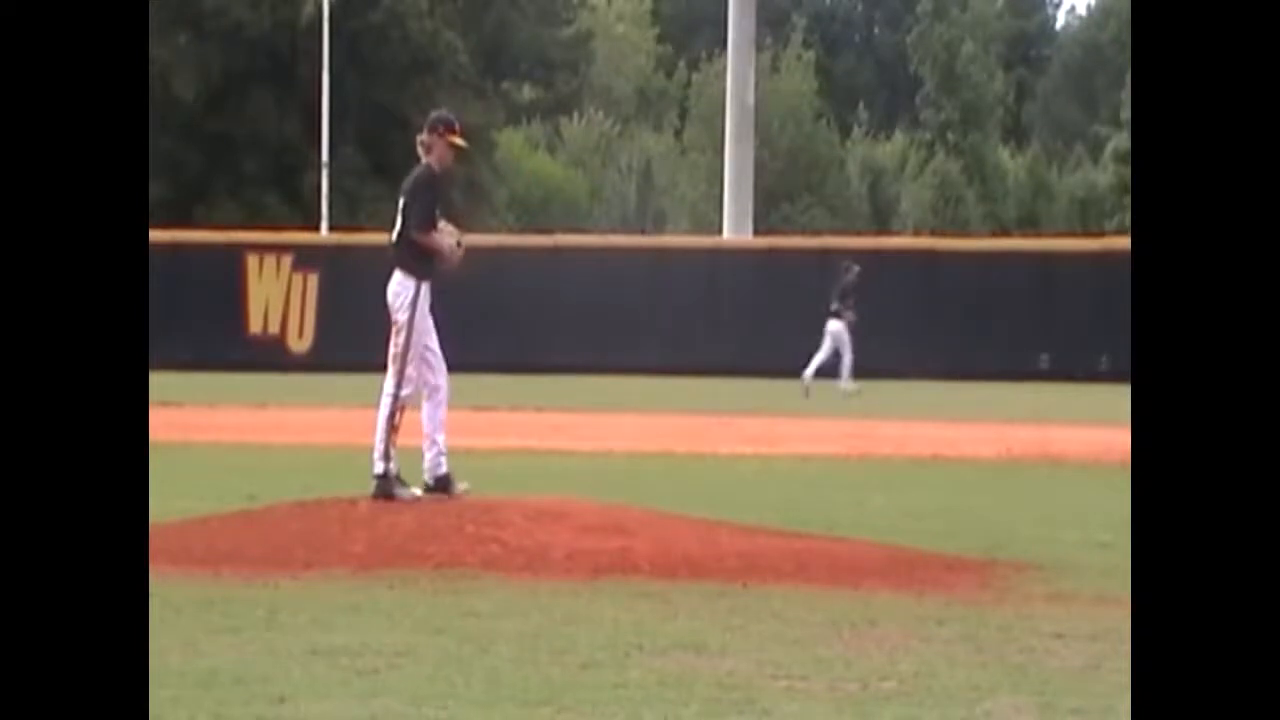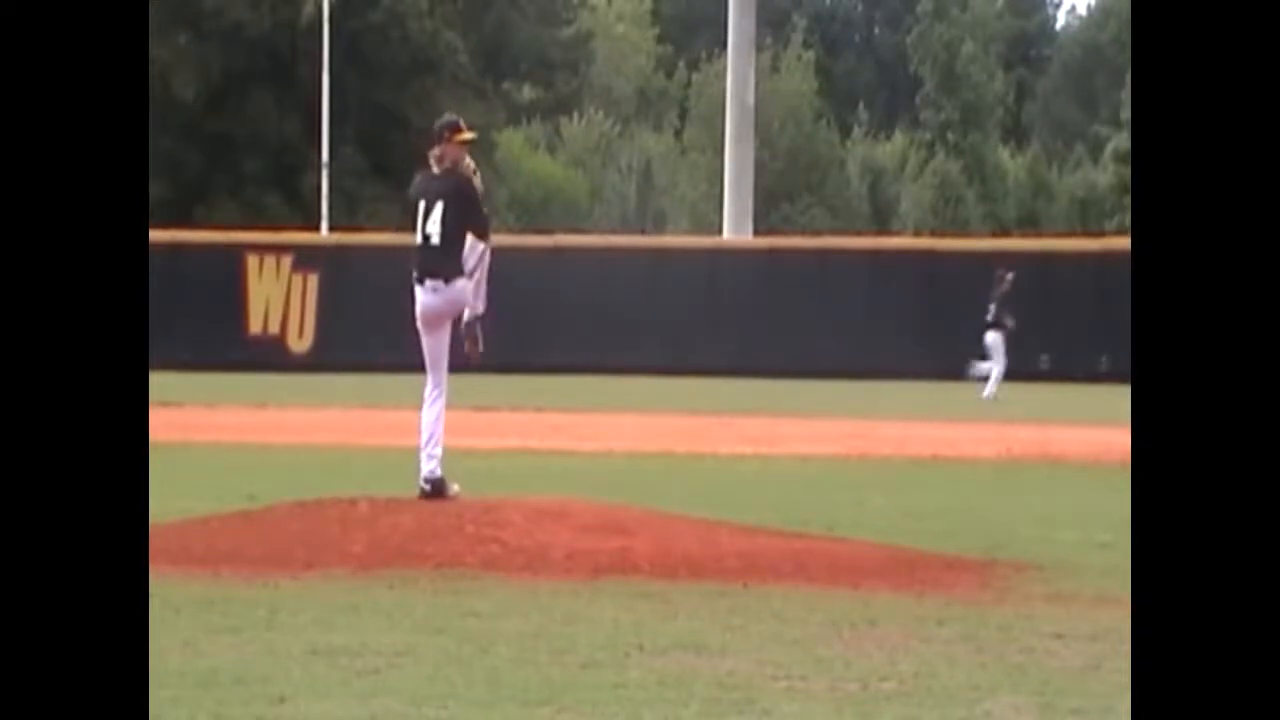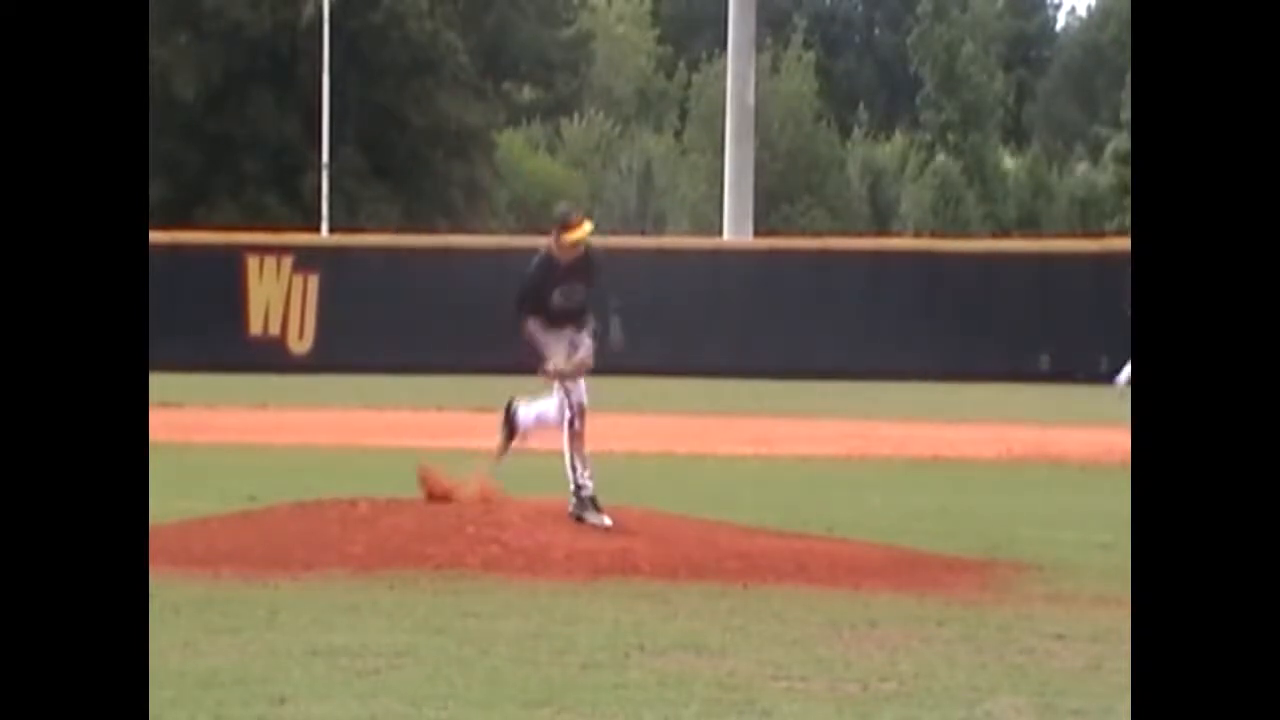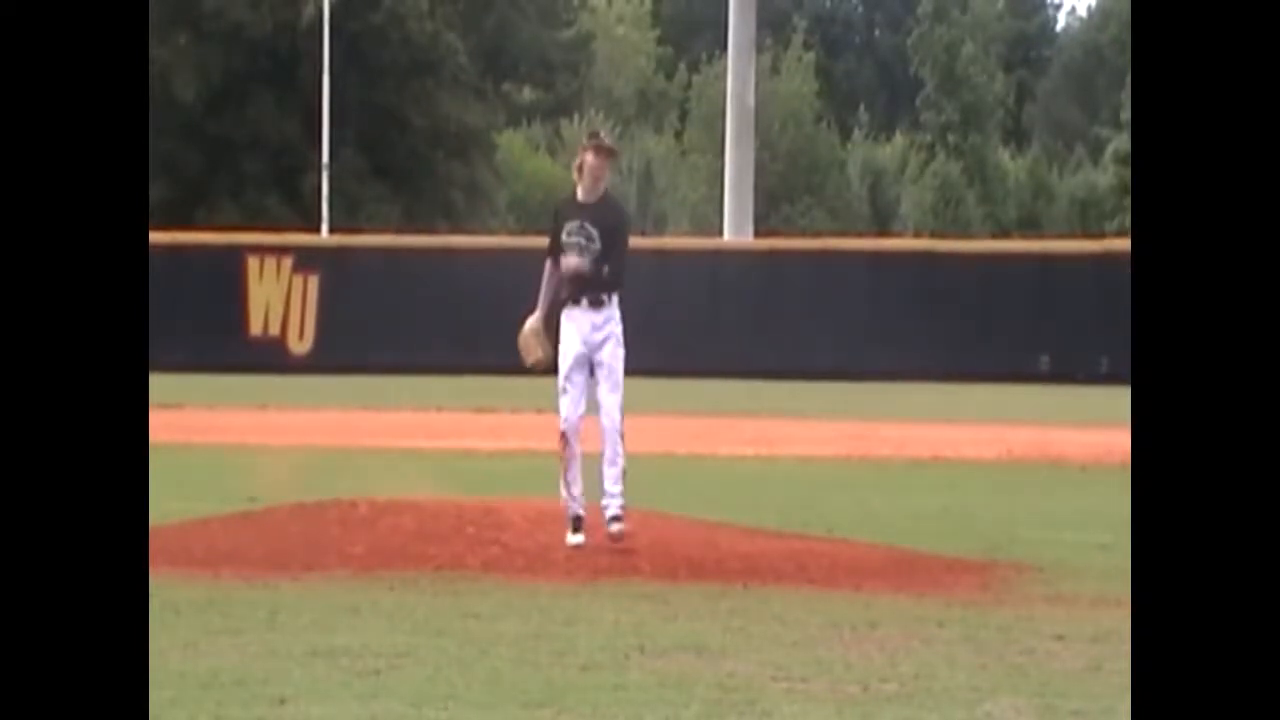
dt=1s
person 1, frame 1
left shoulder: (420, 177)
right shoulder: (427, 178)
right elbow: (418, 232)
left wrist: (441, 236)
right wrist: (445, 249)
left hip: (413, 286)
right hip: (410, 287)
left knee: (435, 380)
right knee: (400, 382)
left ankle: (437, 471)
right ankle: (384, 473)
person 1, frame 2
left shoulder: (418, 183)
right shoulder: (460, 183)
right elbow: (484, 232)
right wrist: (475, 190)
left hip: (423, 294)
right hip: (453, 288)
left knee: (435, 384)
right knee: (481, 246)
left ankle: (430, 475)
right ankle: (472, 324)
person 1, frame 3
left shoulder: (588, 261)
right shoulder: (539, 270)
right elbow: (526, 316)
right wrist: (550, 353)
left hip: (580, 333)
right hip: (555, 337)
left knee: (566, 411)
right knee: (575, 405)
left ankle: (519, 416)
right ankle: (582, 496)
person 1, frame 4
left shoulder: (614, 213)
right shoulder: (563, 208)
left elbow: (617, 271)
left wrist: (582, 266)
right wrist: (541, 308)
left hip: (606, 316)
right hip: (571, 316)
left knee: (611, 414)
right knee: (569, 419)
left ankle: (614, 508)
right ankle: (575, 513)
